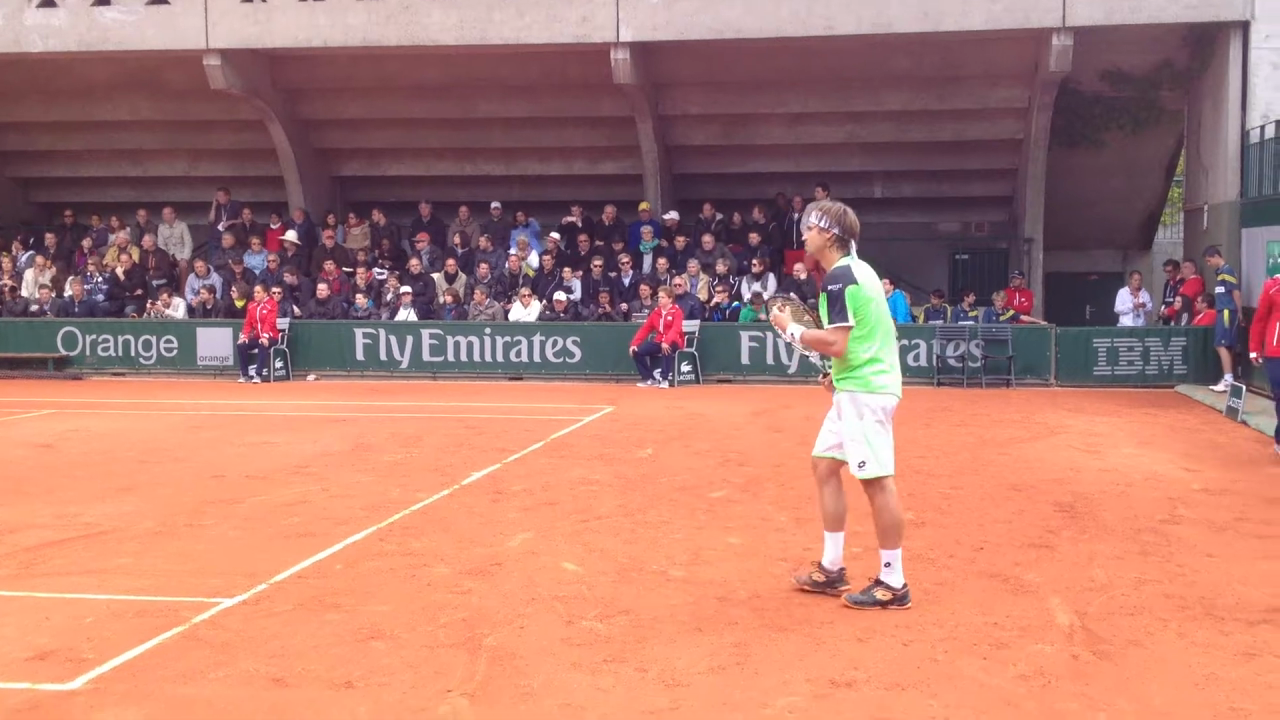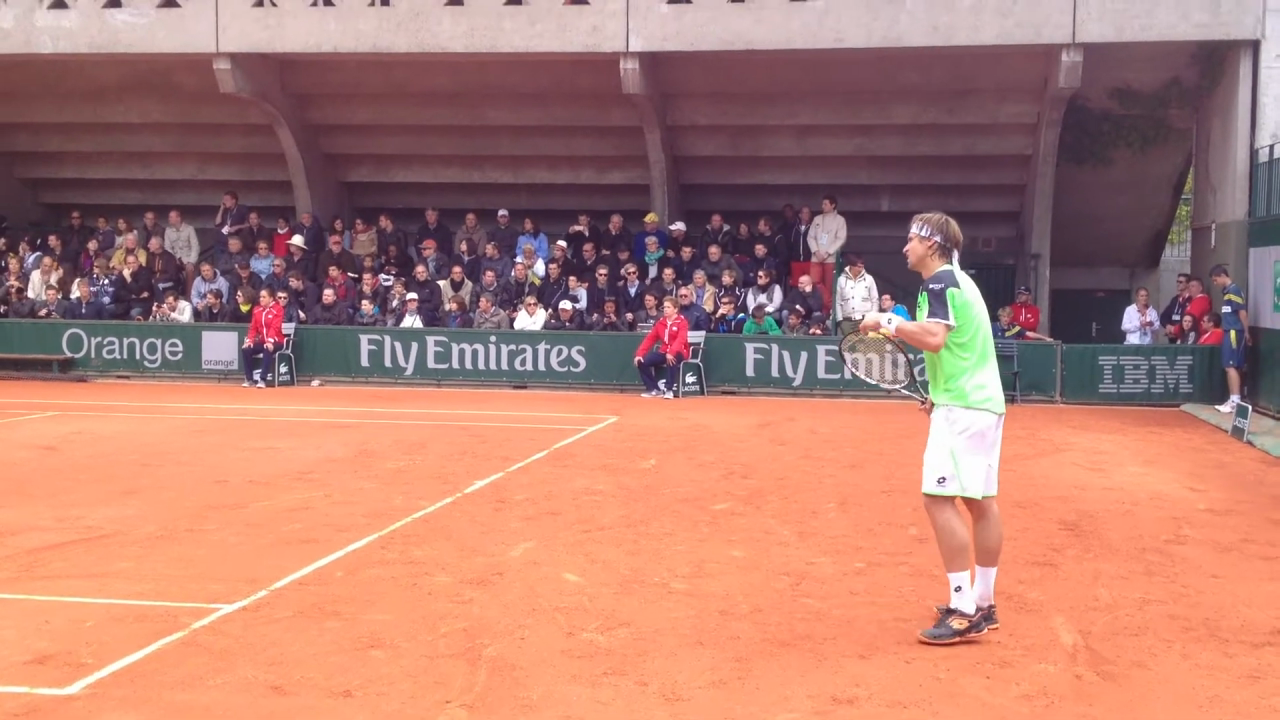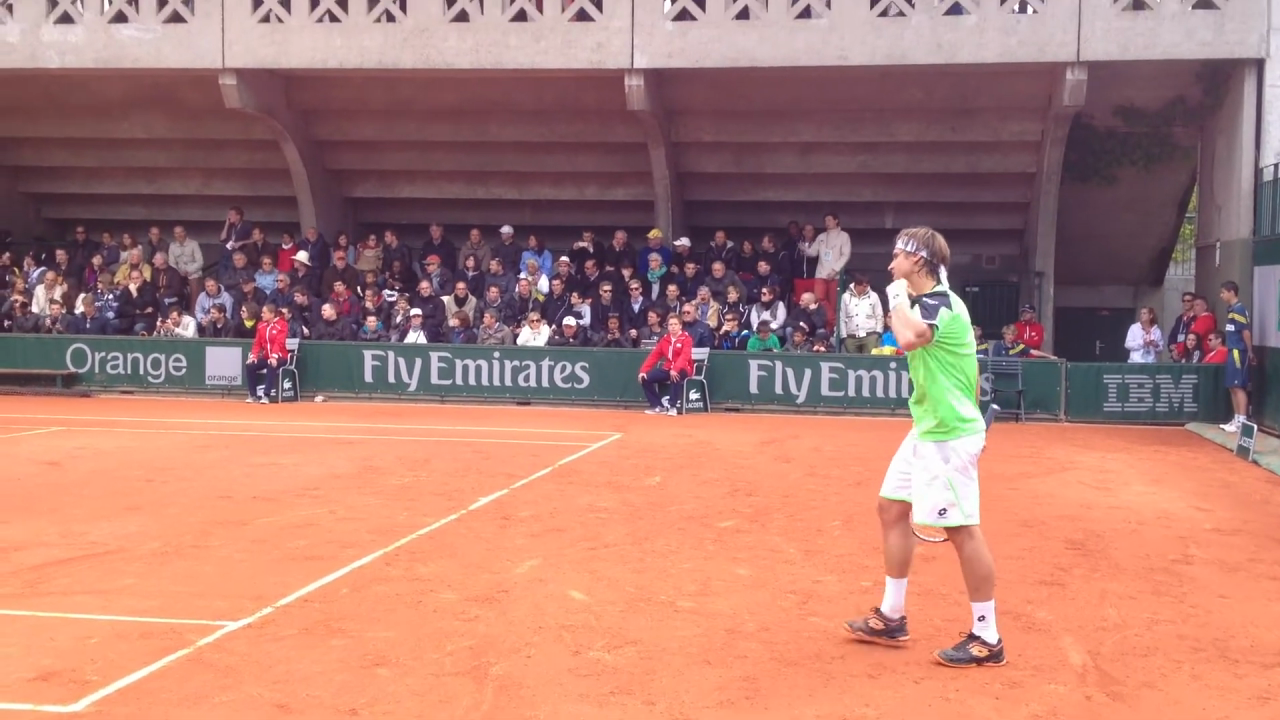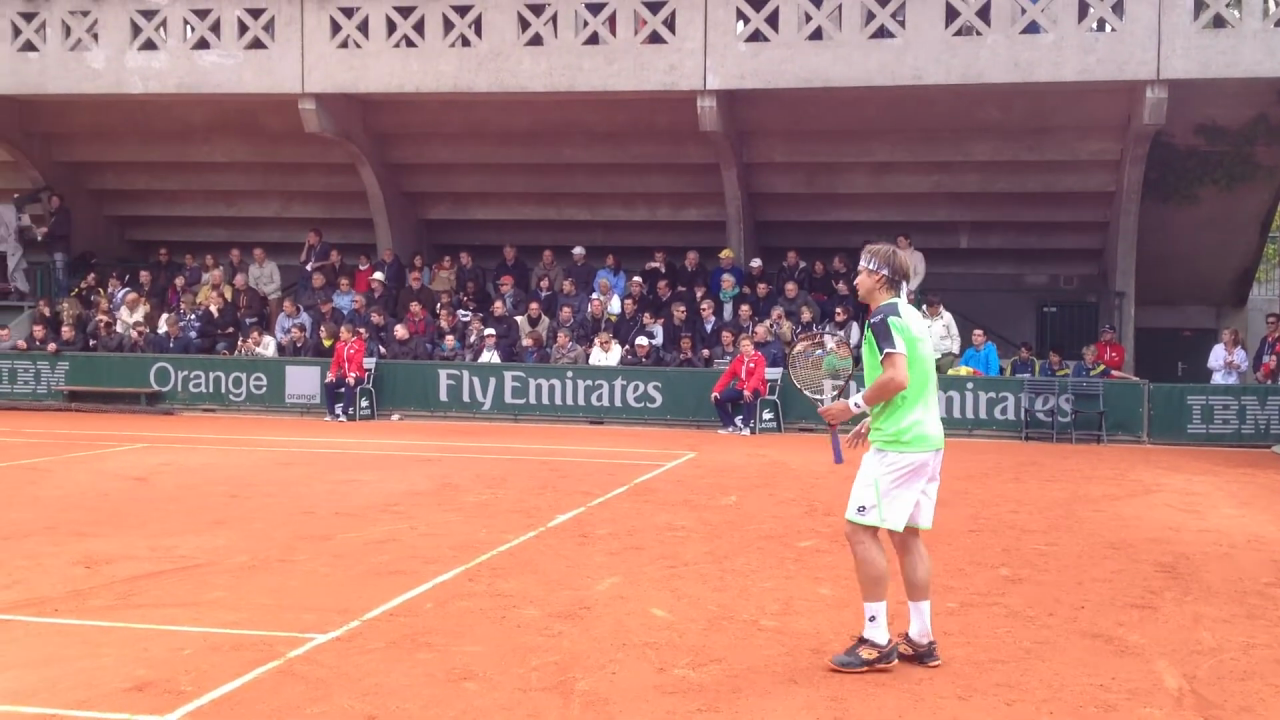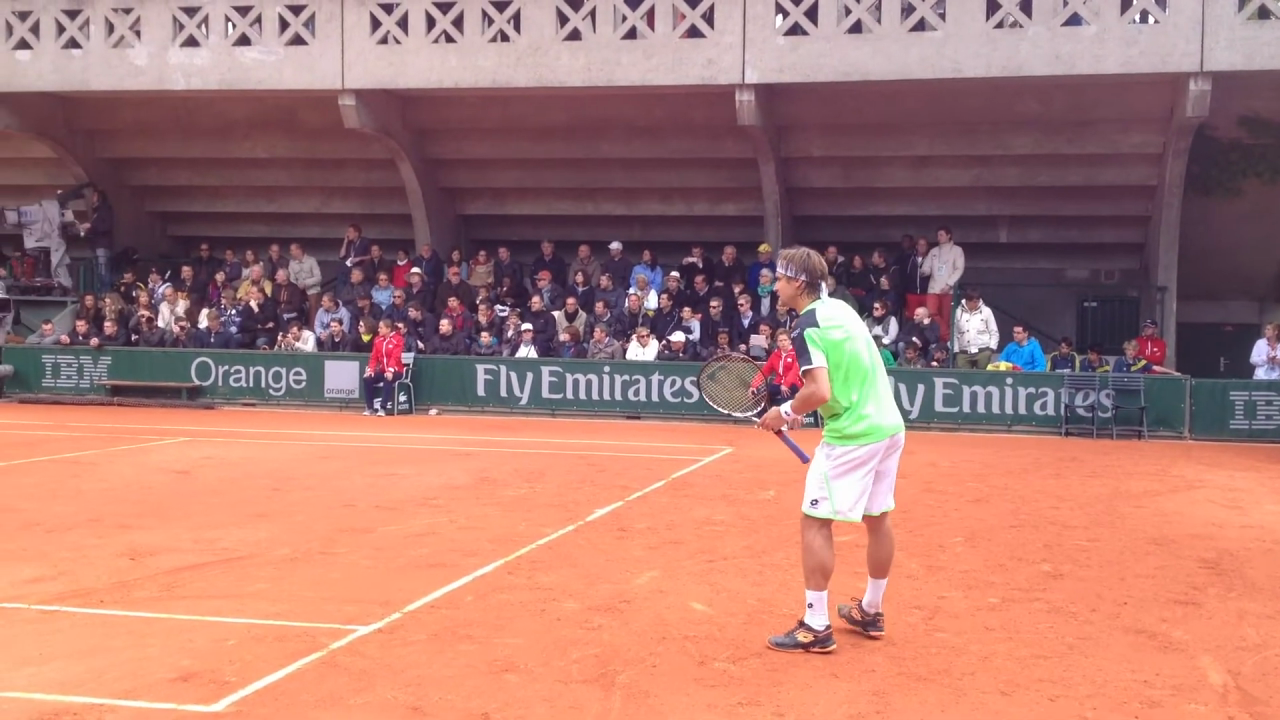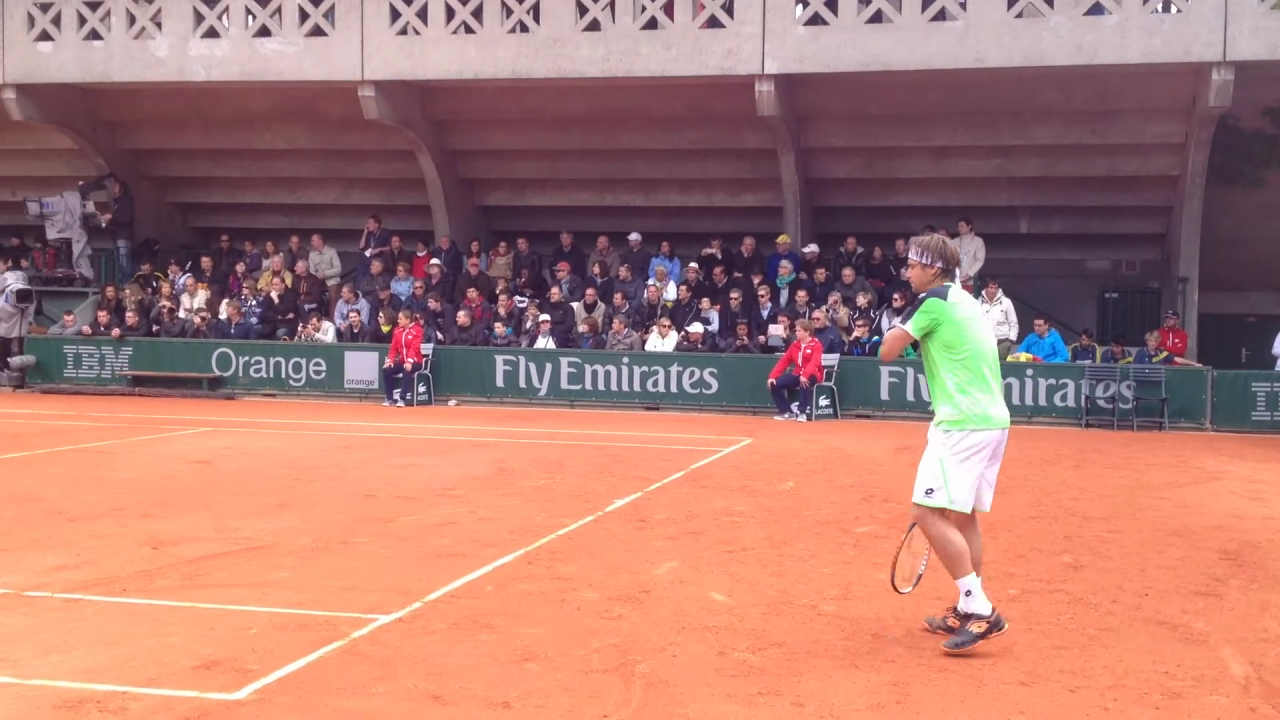
dt=0.7s
person 1, frame 1
left shoulder: (838, 278)
right shoulder: (856, 270)
left elbow: (837, 343)
left wrist: (789, 327)
right wrist: (840, 373)
left hip: (864, 391)
right hip: (862, 388)
left knee: (876, 482)
right knee: (825, 466)
left ankle: (892, 584)
right ankle: (831, 566)
person 1, frame 2
left shoulder: (940, 281)
right shoulder: (957, 280)
left elbow: (932, 338)
left wrist: (886, 321)
right wrist: (939, 396)
left hip: (962, 408)
right hip: (984, 404)
left knee: (940, 501)
right knee: (982, 502)
left ankle: (963, 610)
right ankle: (981, 602)
person 1, frame 3
left shoulder: (938, 302)
right shoulder: (935, 302)
left elbow: (908, 339)
right elbow: (970, 369)
left wrist: (895, 295)
left hip: (947, 436)
right hip: (928, 431)
left knee: (960, 529)
right knee: (892, 510)
left ankle: (987, 636)
right ankle: (891, 615)
person 1, frame 4
left shoulder: (884, 317)
right shoulder: (910, 316)
left elbow: (897, 378)
left wrist: (853, 406)
right wrist: (874, 420)
left hip: (898, 445)
right hip: (926, 441)
left knee: (861, 532)
right knee: (907, 536)
left ankle: (876, 639)
right ankle: (920, 639)
person 1, frame 5
left shoulder: (806, 327)
right shoulder: (840, 309)
left elbow: (819, 393)
left wrist: (785, 413)
right wrist: (799, 404)
left hip: (852, 437)
right hip: (888, 428)
left knee: (815, 523)
right knee: (876, 518)
left ankle: (815, 626)
right ankle: (870, 609)
person 1, frame 6
left shoulder: (935, 299)
right shoulder: (966, 303)
left elbow: (888, 351)
left wrist: (900, 329)
right wrist: (941, 421)
left hip: (964, 426)
right hip: (991, 422)
left knee: (930, 514)
right knee: (962, 515)
left ankle: (979, 610)
right ankle: (969, 609)
